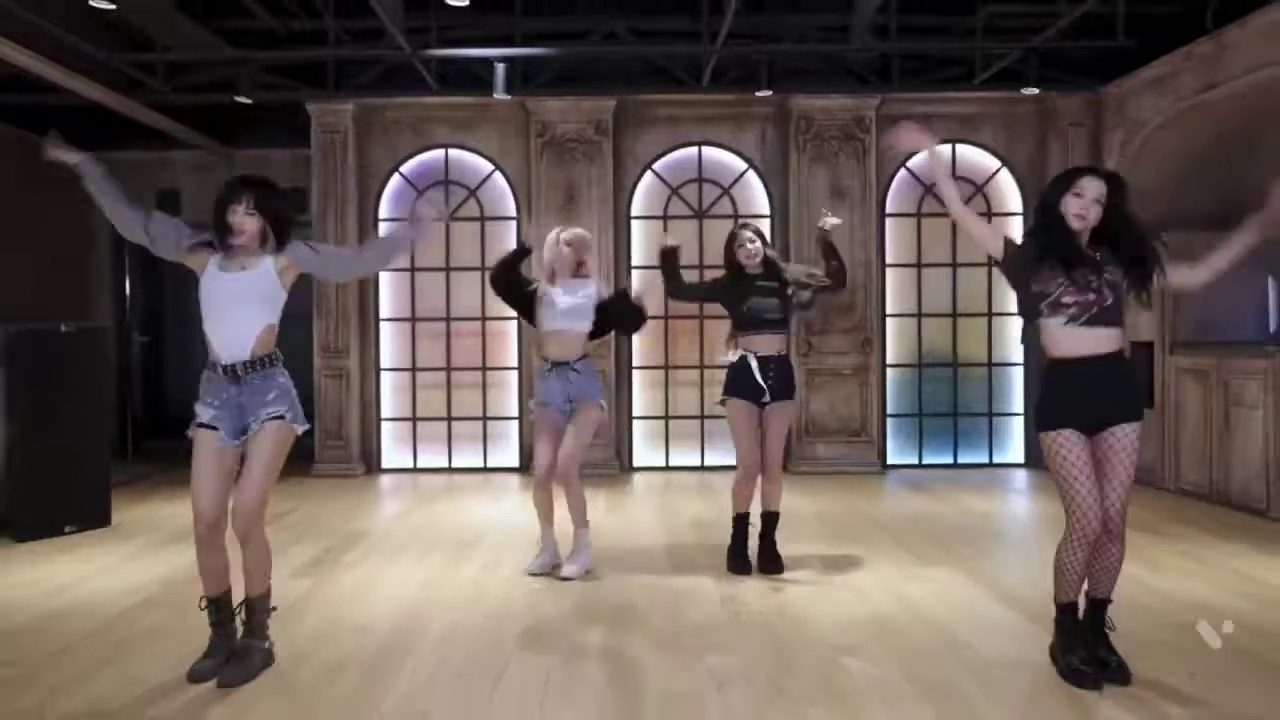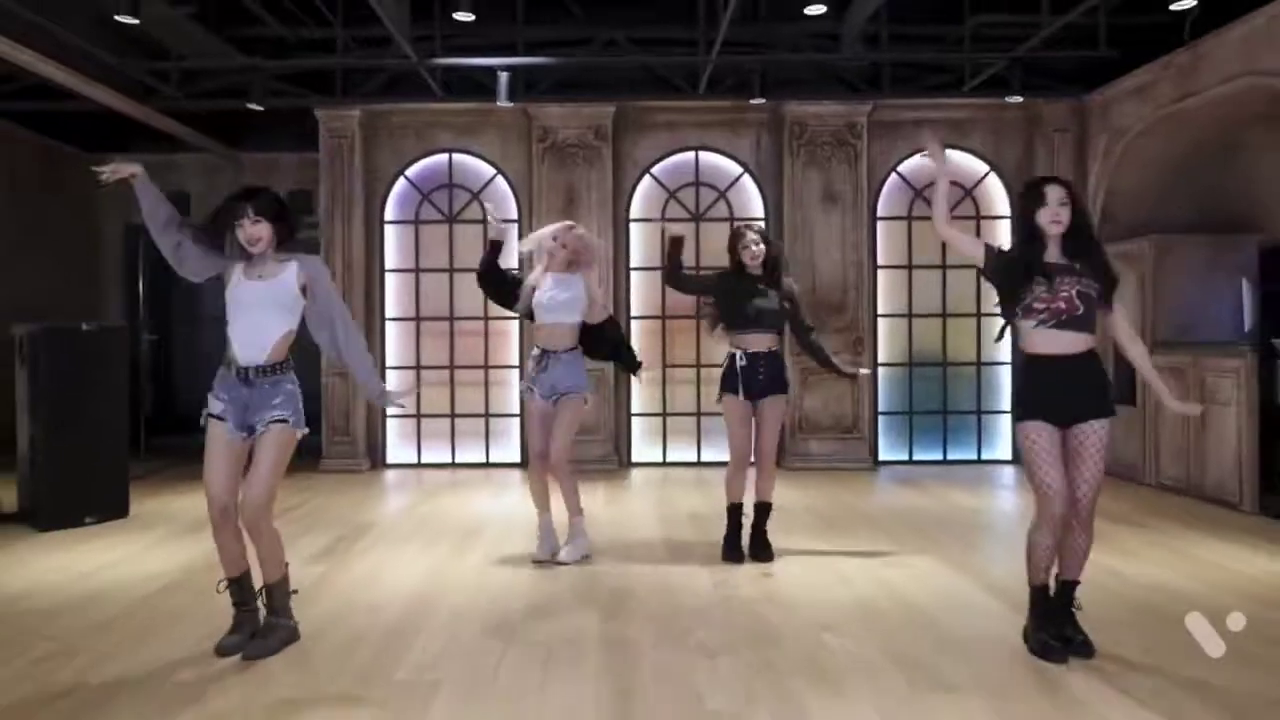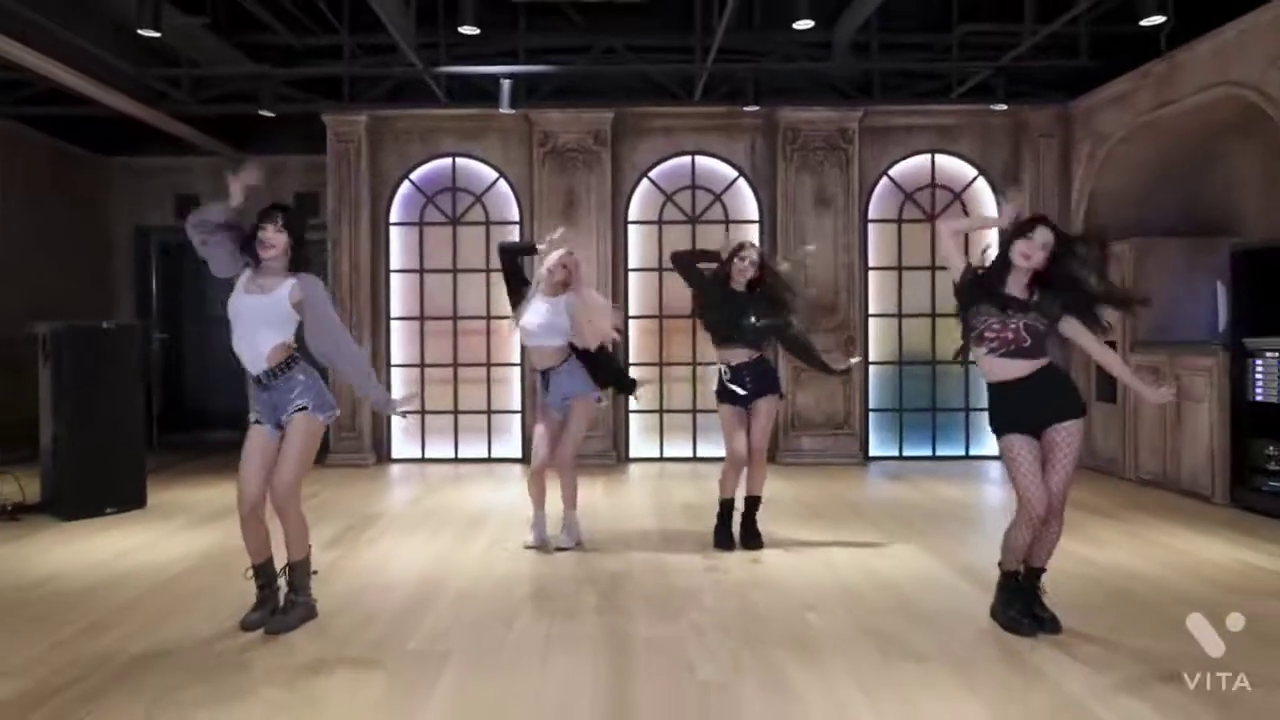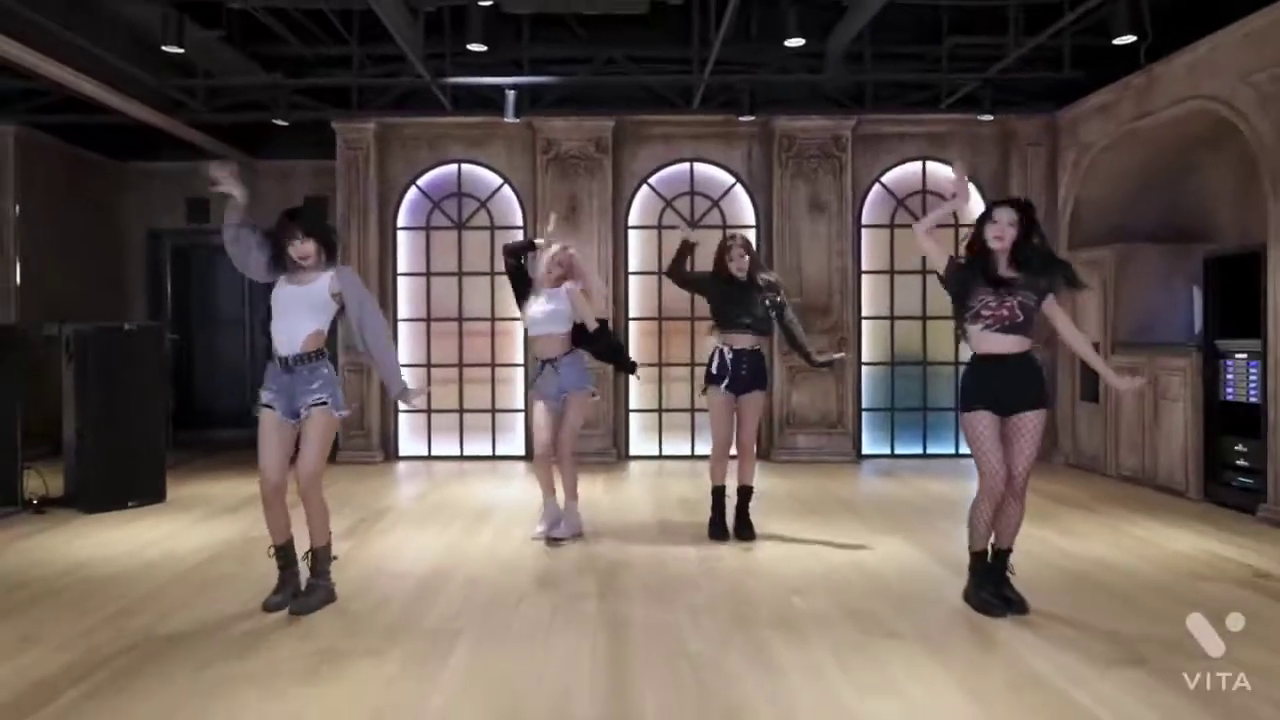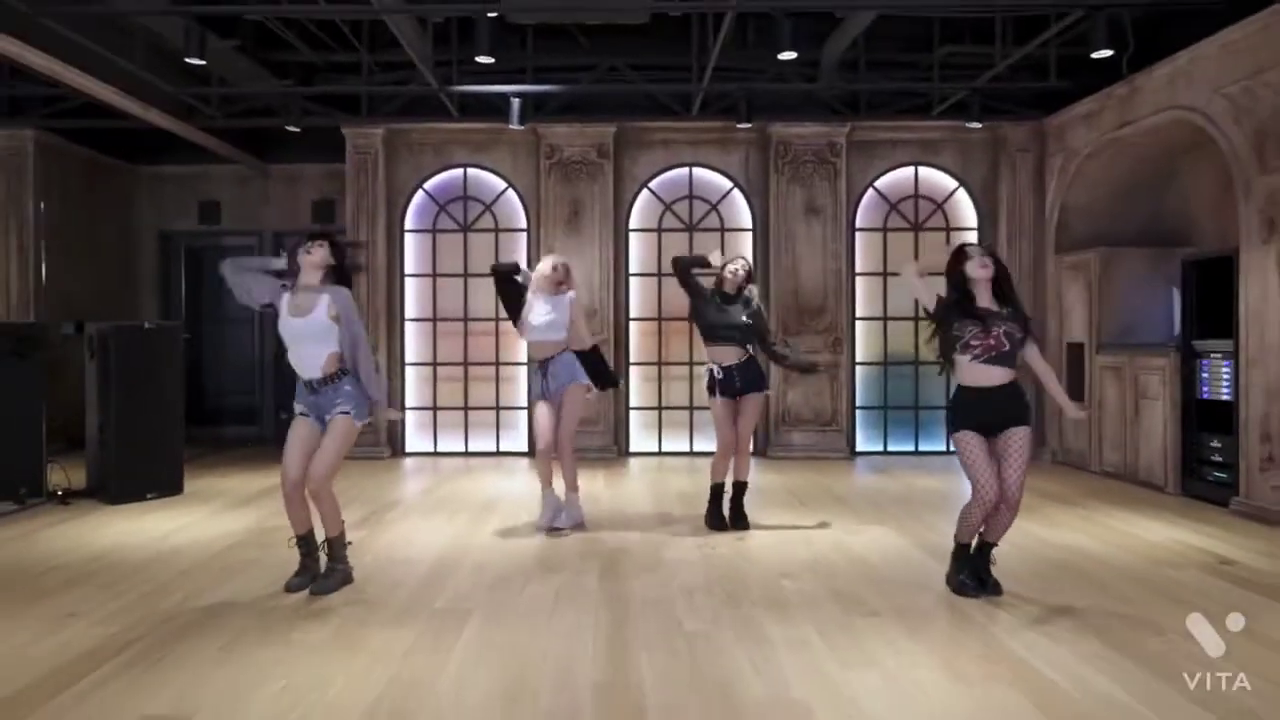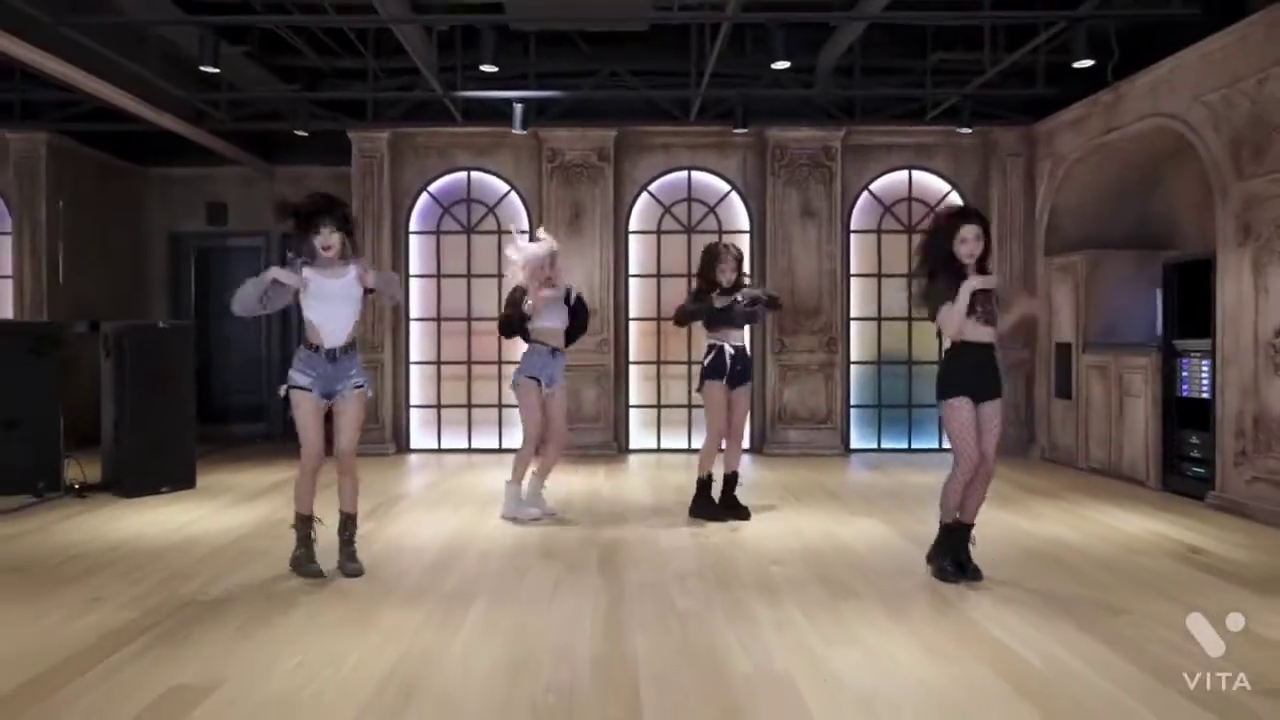
dt=0.3s
person 1, frame 1
left shoulder: (287, 260)
right shoulder: (205, 255)
left elbow: (363, 260)
right elbow: (136, 222)
left wrist: (410, 235)
left hip: (267, 391)
right hip: (217, 397)
left knee: (247, 516)
right knee: (206, 521)
left ankle: (257, 639)
right ankle: (222, 635)
person 1, frame 2
left shoulder: (306, 268)
right shoulder: (232, 268)
left elbow: (340, 327)
right elbow: (175, 239)
left wrist: (374, 387)
right wrist: (142, 179)
left hip: (276, 394)
right hip: (229, 393)
left knee: (253, 511)
right knee: (220, 510)
left ankle: (280, 618)
right ankle: (244, 614)
person 1, frame 3
left shoulder: (304, 286)
right shoulder: (245, 270)
left elbow: (337, 343)
right elbow: (200, 229)
left wrist: (379, 398)
right wrist: (234, 202)
left hip: (303, 390)
right hip: (263, 398)
left knee: (283, 494)
right knee: (248, 501)
left ankle: (301, 595)
right ankle: (267, 595)
person 1, frame 4
left shoulder: (339, 277)
right shoulder: (281, 275)
left elbow: (374, 332)
right elbow: (242, 243)
left wrist: (398, 387)
right wrist: (237, 200)
left hip: (316, 381)
right hip: (277, 383)
left knee: (308, 480)
right knee: (270, 484)
left ankle: (321, 578)
right ankle: (287, 576)
person 1, frame 5
left shoulder: (339, 297)
right shoulder: (279, 295)
left elbow: (361, 352)
right elbow: (230, 268)
left wrist: (379, 402)
right wrist: (277, 265)
left hip: (343, 395)
right hip: (307, 397)
left knee: (317, 481)
right knee: (290, 481)
left ankle: (339, 564)
right ankle: (309, 562)
person 1, frame 6
left shoulder: (357, 269)
right shoulder: (298, 272)
left elbow: (395, 292)
right elbow: (241, 305)
left wrist: (379, 282)
right wrist: (270, 276)
left hip: (348, 367)
right hip: (309, 367)
left knee: (346, 456)
right knee: (312, 456)
left ankle: (347, 545)
right ankle: (303, 546)
person 2, frame 1
left shoulder: (1118, 260)
right shoulder: (1027, 258)
left elbow: (1197, 275)
right elbow: (963, 215)
left hip: (1116, 392)
right hip: (1061, 397)
left knee: (1113, 521)
right knee: (1085, 522)
left ankle: (1094, 631)
right ankle: (1067, 635)
person 2, frame 2
left shoulder: (1091, 269)
right shoulder: (1010, 265)
left elbow: (1124, 334)
right elbow: (944, 227)
left wrist: (1165, 394)
right wrist: (942, 173)
left hip: (1087, 388)
right hip: (1036, 390)
left knee: (1084, 510)
right knee: (1054, 507)
left ankle: (1064, 610)
right ankle: (1039, 614)
person 2, frame 3
left shoulder: (1050, 299)
right shoulder: (977, 285)
left elbow: (1094, 345)
right elbow: (950, 228)
left wrist: (1144, 387)
right wrist: (1004, 220)
left hip: (1058, 398)
right hip: (1009, 403)
left knee: (1055, 505)
right knee: (1034, 505)
left ankle: (1030, 591)
right ankle: (1006, 594)
person 2, frame 4
left shoulder: (1034, 278)
right shoulder: (964, 274)
left elbow: (1067, 330)
right elbow: (921, 234)
left wrist: (1110, 375)
right wrist: (957, 202)
left hip: (1027, 381)
right hip: (982, 382)
left knee: (1017, 483)
right knee: (994, 481)
left ankle: (999, 572)
right ankle: (977, 576)
person 2, frame 5
left shoulder: (1011, 314)
right shoulder: (952, 309)
left elbow: (1036, 362)
right elbow: (911, 273)
left wrist: (1065, 404)
left hip: (1011, 410)
right hip: (968, 412)
left knee: (1011, 497)
right knee: (987, 493)
left ankle: (980, 562)
right ankle: (960, 563)
person 2, frame 6
left shoulder: (984, 282)
right shoulder: (946, 281)
right elbow: (950, 330)
left wrist: (1016, 311)
right wrist: (967, 289)
left hip: (987, 374)
right hip: (958, 375)
left knee: (986, 464)
right knee: (967, 462)
left ankle: (958, 545)
right ankle: (943, 545)
person 3, frame 1
left shoulder: (591, 291)
right shoulder: (539, 291)
left elbow: (629, 321)
right elbow: (500, 278)
left wrist: (625, 300)
right wrist: (525, 250)
left hip: (583, 384)
right hip: (549, 384)
left knee: (566, 469)
right knee: (541, 473)
left ankle: (582, 549)
right ankle: (548, 546)
person 3, frame 2
left shoulder: (582, 282)
right shoulder: (531, 281)
left elbow: (603, 324)
right elbow: (487, 280)
left wrist: (631, 361)
right wrist: (495, 238)
left hip: (570, 372)
right hip: (538, 371)
left knee: (557, 459)
right knee: (537, 460)
left ankle: (578, 535)
right ankle: (546, 534)
person 3, frame 3
left shoulder: (571, 303)
right shoulder: (529, 296)
left elbow: (592, 347)
right elbow: (507, 254)
left wrist: (625, 382)
right wrist: (535, 248)
left hip: (575, 384)
right hip: (547, 387)
left knee: (564, 458)
right knee: (538, 463)
left ankle: (571, 525)
right ankle: (538, 525)
person 3, frame 4
left shoulder: (570, 291)
right shoulder: (530, 291)
left elbow: (595, 329)
right elbow: (510, 255)
left wrist: (626, 364)
right wrist: (534, 244)
left hip: (571, 373)
right hip: (543, 377)
left knee: (564, 448)
right knee: (541, 450)
left ankle: (571, 516)
right ankle: (551, 509)
person 3, frame 5
left shoulder: (570, 300)
right shoulder: (526, 298)
left elbow: (584, 344)
right elbow: (499, 272)
left wrist: (609, 378)
right wrist: (526, 273)
left hip: (569, 372)
right hip: (542, 378)
left knee: (565, 443)
right knee: (543, 446)
left ankle: (572, 507)
right ankle: (549, 501)
person 3, frame 6
left shoulder: (563, 293)
right shoulder: (521, 293)
left elbow: (577, 324)
right elbow: (507, 328)
left wrist: (572, 296)
right wrist: (526, 309)
left hip: (555, 367)
right hip: (533, 365)
left knee: (558, 438)
right knee: (533, 437)
left ankle: (533, 494)
right ankle: (512, 501)
person 4, frame 1
left shoulder: (784, 281)
right shoulder: (727, 285)
left elbow: (836, 281)
right elbow: (677, 292)
left wrist: (826, 240)
right wrist: (670, 256)
left hip: (779, 375)
right hip: (743, 376)
left knee: (773, 464)
right knee: (748, 465)
left ankle: (768, 543)
right ankle: (739, 544)
person 4, frame 2
left shoulder: (782, 288)
right shoulder: (725, 283)
left elbow: (804, 335)
right elbow: (673, 279)
left wrist: (839, 369)
right wrist: (675, 243)
left hip: (772, 372)
right hip: (737, 373)
left knee: (767, 457)
right knee: (739, 457)
left ankle: (759, 532)
right ankle: (733, 533)
person 4, frame 3
left shoulder: (767, 300)
right shoulder: (714, 290)
left elbow: (793, 341)
right elbow: (679, 261)
left wrist: (829, 367)
right wrist: (718, 256)
left hip: (763, 379)
right hip: (729, 382)
left knee: (758, 453)
right knee: (737, 456)
left ankle: (749, 523)
right ankle: (723, 524)
person 4, frame 4
left shoulder: (768, 288)
right shoulder: (715, 285)
left elbow: (789, 325)
right elbow: (675, 274)
left wrist: (813, 358)
right wrist: (687, 244)
left hip: (754, 367)
right hip: (722, 366)
left knee: (747, 445)
right knee: (722, 445)
left ankle: (743, 513)
right ankle: (717, 514)
person 4, frame 5
left shoulder: (750, 305)
right shoulder: (705, 296)
left elbow: (768, 348)
right elbow: (678, 264)
left wrist: (802, 365)
right wrist: (707, 261)
left hip: (751, 376)
right hip: (720, 378)
left knee: (743, 444)
right knee: (726, 445)
left ankle: (737, 506)
right ankle: (715, 507)
person 4, frame 6
left shoulder: (744, 292)
right shoulder: (704, 292)
left elbow: (774, 302)
right elbow: (680, 318)
left wrist: (753, 294)
right wrist: (712, 303)
left hip: (741, 362)
right hip: (716, 361)
left knee: (736, 435)
right knee: (716, 433)
left ankle: (728, 496)
right ankle: (702, 498)
